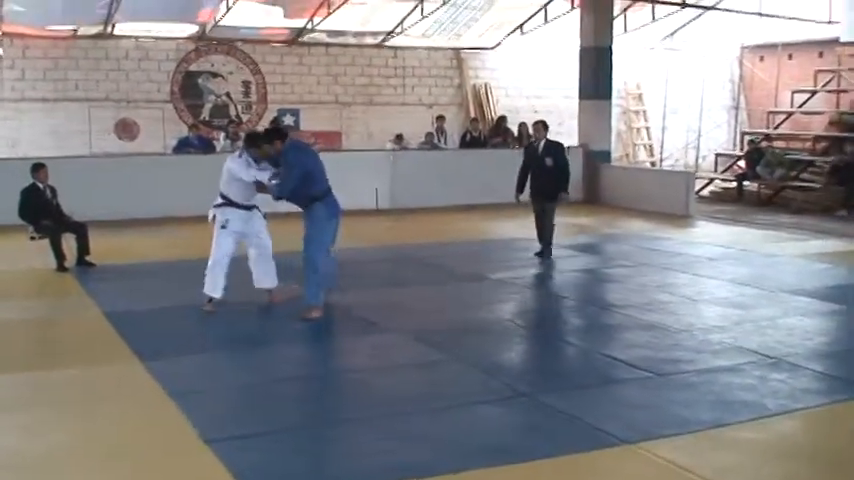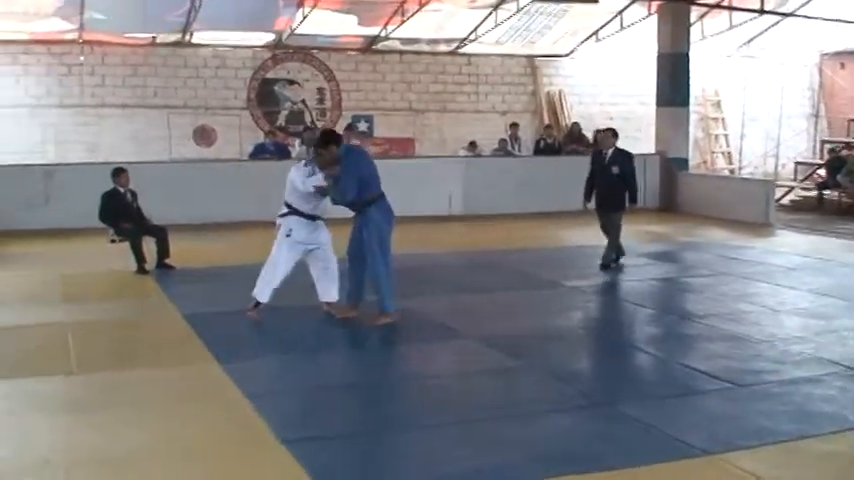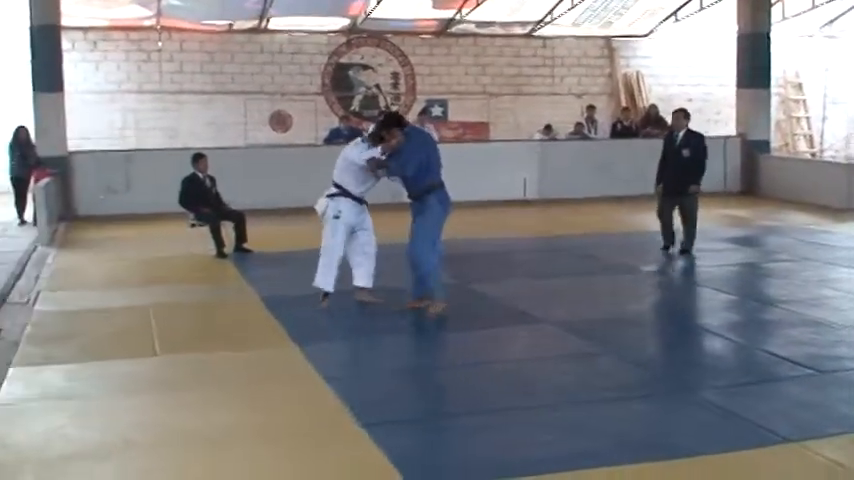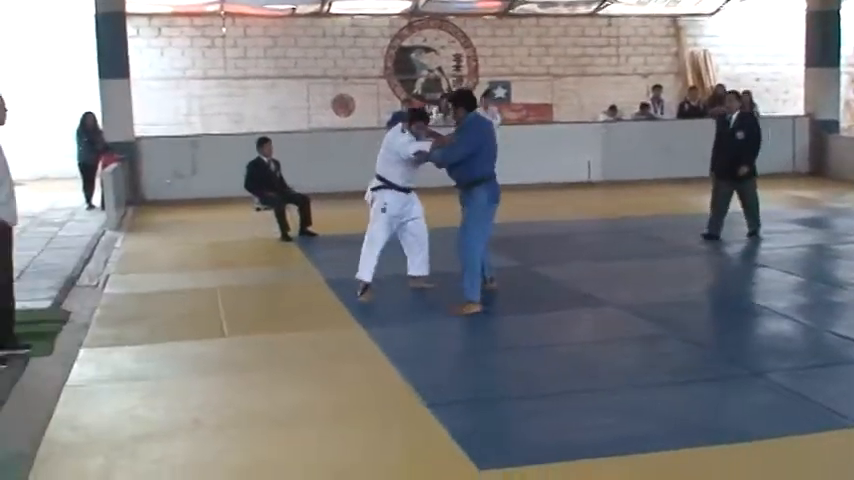
dt=0.3s
person 1, frame 1
left shoulder: (294, 156)
right shoulder: (297, 149)
left elbow: (283, 189)
left wrist: (268, 188)
left hip: (322, 210)
right hip: (317, 208)
left knee: (314, 255)
right knee: (318, 253)
left ankle: (316, 305)
right ankle: (318, 296)
person 1, frame 2
left shoulder: (352, 159)
right shoulder: (349, 154)
left elbow: (345, 195)
left wrist: (329, 191)
right wrist: (329, 171)
left hip: (376, 214)
right hip: (366, 213)
left knee: (378, 262)
right knee: (355, 259)
left ankle: (388, 311)
right ankle: (352, 306)
person 1, frame 3
left shoulder: (417, 139)
right shoulder: (411, 138)
left elbow: (404, 168)
right elbow: (402, 163)
left wrist: (383, 164)
left hip: (433, 202)
right hip: (422, 201)
left knee: (421, 250)
right knee: (418, 250)
left ankle: (436, 297)
right ankle: (422, 295)
person 1, frame 4
left shoulder: (473, 128)
right shoulder: (478, 124)
left elbow: (448, 156)
right elbow: (456, 145)
left wrist: (431, 152)
right wrist: (442, 142)
left hip: (480, 193)
right hip: (477, 191)
left knee: (469, 244)
right knee: (476, 241)
left ankle: (472, 300)
right ankle: (487, 279)
person 2, frame 1
left shoulder: (261, 162)
right shoulder: (234, 162)
right elbow: (250, 176)
right wrist: (274, 175)
left hip: (250, 213)
right hip: (229, 213)
left knee: (263, 249)
right knee: (221, 255)
left ankle: (269, 288)
right ankle: (211, 296)
person 2, frame 2
right shoulder: (300, 170)
right elbow: (306, 185)
left hip: (314, 224)
right hip: (294, 223)
left knee: (327, 263)
right knee: (279, 263)
left ankle: (329, 302)
right ankle: (258, 302)
person 2, frame 3
left shoulder: (375, 155)
right shoulder: (356, 147)
right elbow: (364, 158)
left hip: (358, 206)
right hip: (340, 204)
left knee: (366, 248)
right knee: (333, 248)
left ankle: (362, 290)
right ankle: (325, 291)
person 2, frame 4
left shoulder: (417, 139)
right shoulder: (396, 136)
right elbow: (412, 150)
right wrist: (434, 144)
left hip: (407, 196)
right hip: (386, 195)
left knee: (418, 235)
right knee: (375, 240)
left ankle: (417, 277)
right ankle: (364, 285)
person 3, frame 1
left shoulder: (556, 147)
right shoulder: (529, 148)
left elbow: (564, 169)
right elbow: (524, 170)
left wrist: (564, 189)
right wrist: (519, 190)
left hip: (551, 191)
right hip: (536, 191)
left knee: (547, 220)
right knee: (539, 220)
left ankle: (547, 248)
right ankle: (544, 246)
person 3, frame 2
left shoulder: (625, 156)
right shoulder: (596, 155)
left elbow: (631, 180)
right elbow: (591, 177)
left wrist: (632, 200)
right wrist: (587, 197)
left hip: (616, 201)
right hip: (601, 200)
left knee: (612, 231)
right knee: (606, 228)
left ankle: (608, 260)
right ankle: (618, 251)
person 3, frame 3
left shoulder: (697, 138)
right shoulder: (669, 137)
left elbow: (701, 162)
right elbow: (663, 160)
left wrist: (695, 182)
right wrist: (659, 181)
left hip: (688, 185)
right hip: (669, 184)
left knee: (689, 217)
right knee: (663, 212)
left ankle: (687, 245)
right ankle: (668, 240)
person 3, frame 4
left shoulder: (750, 120)
right shoulder: (721, 120)
left elbow: (755, 144)
left wrist: (746, 164)
right wrist: (714, 167)
left hip: (743, 169)
right hip: (723, 169)
left knee: (749, 200)
right knee: (718, 202)
left ankle: (754, 227)
right ankle: (713, 231)
